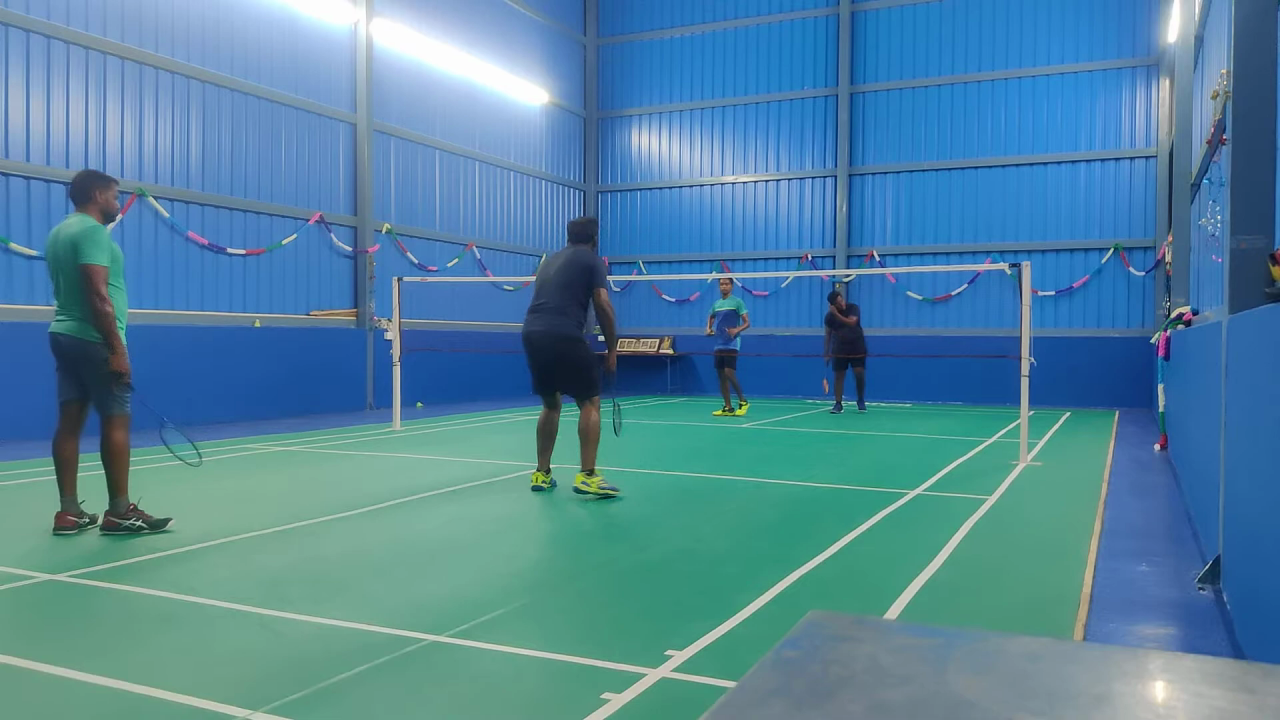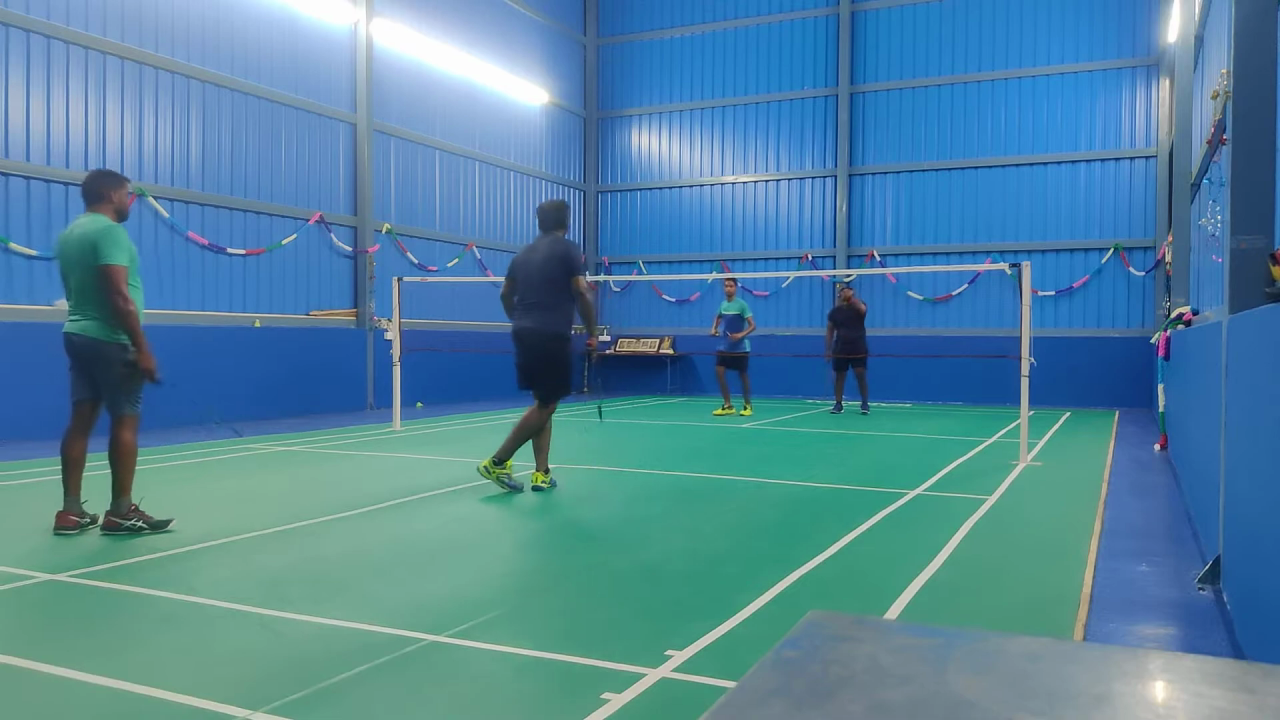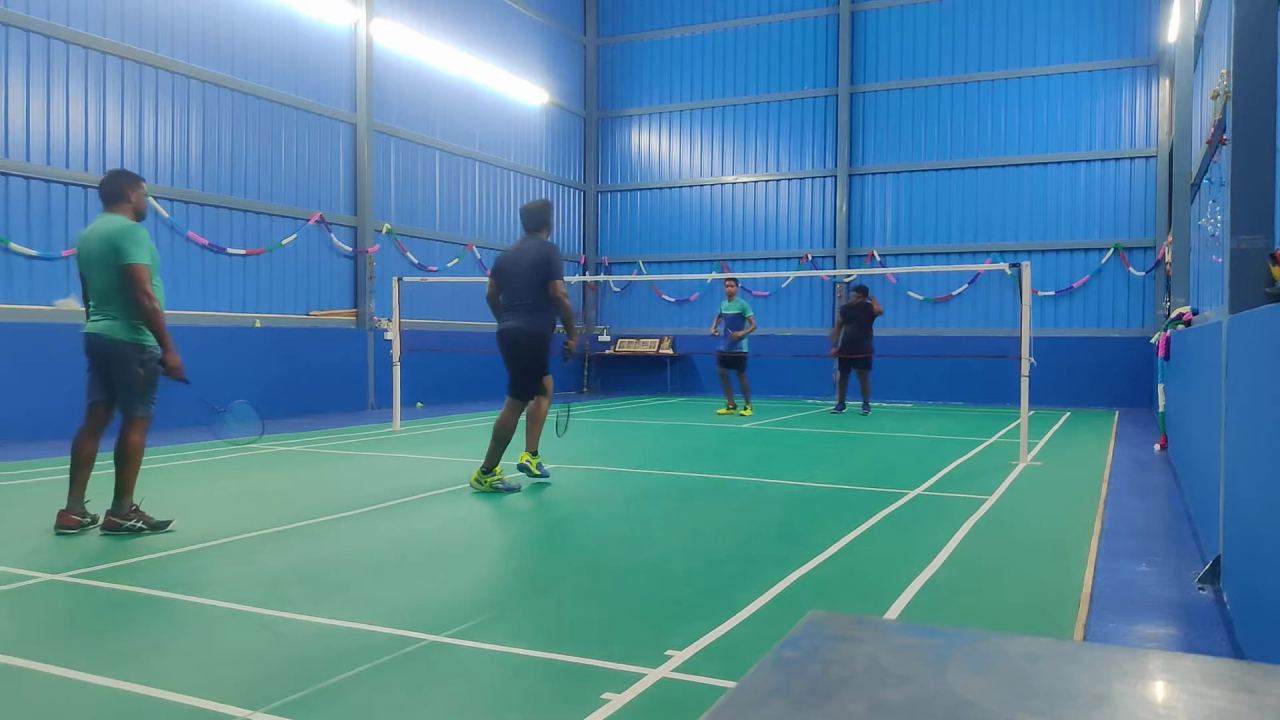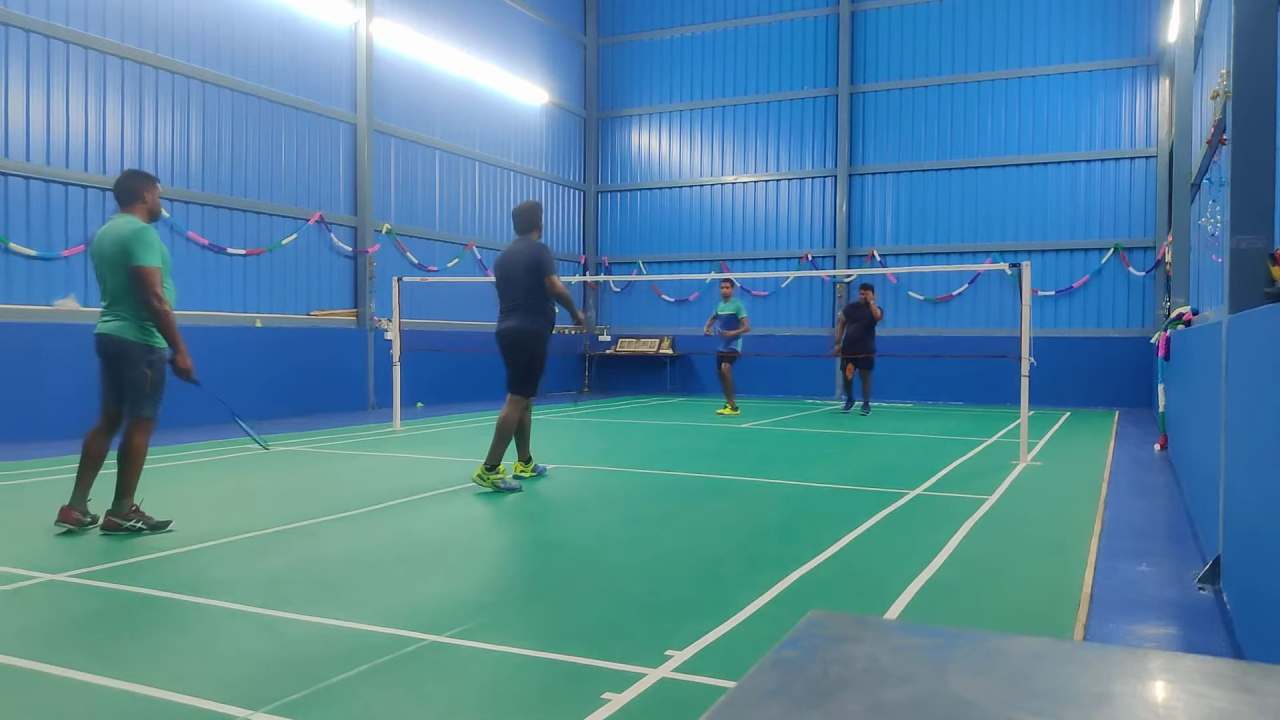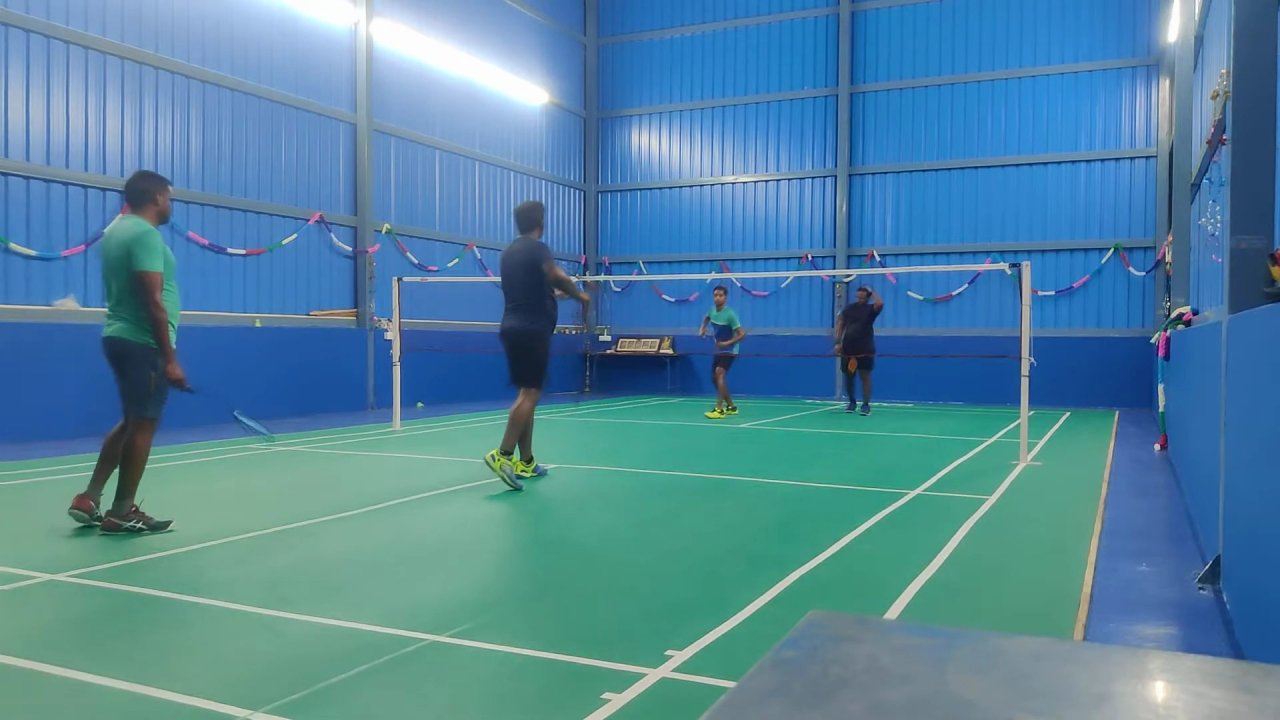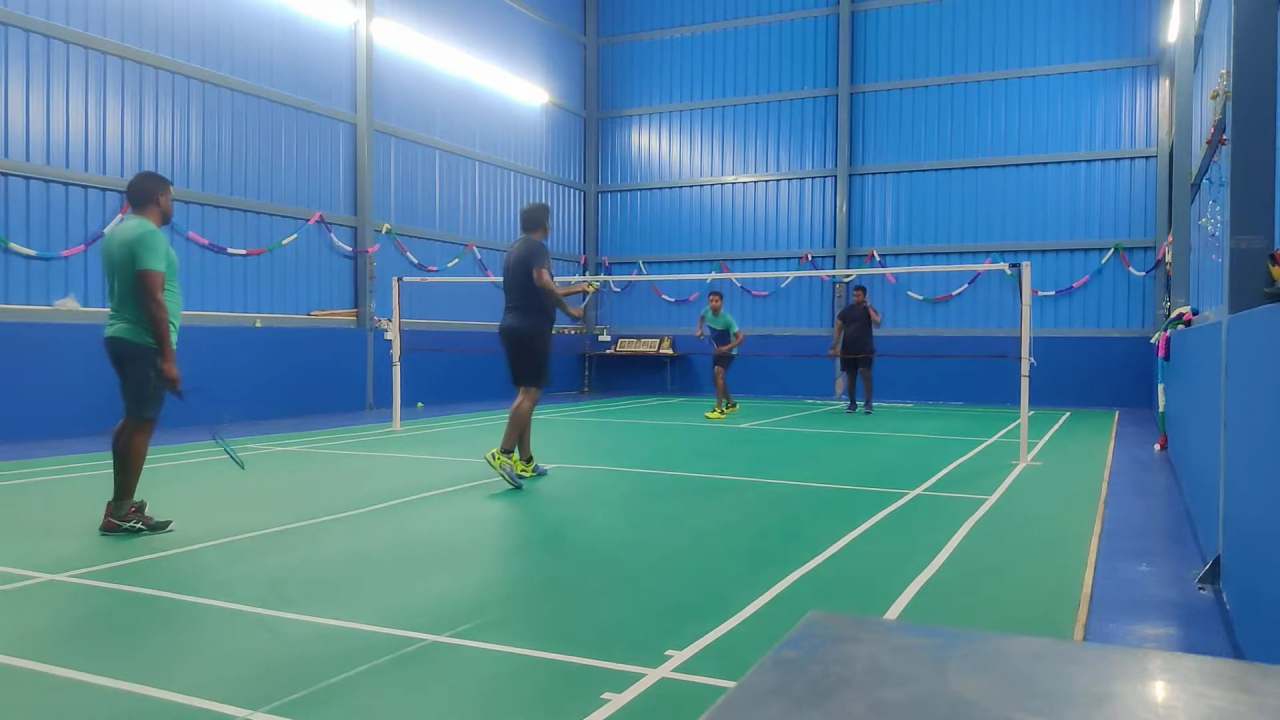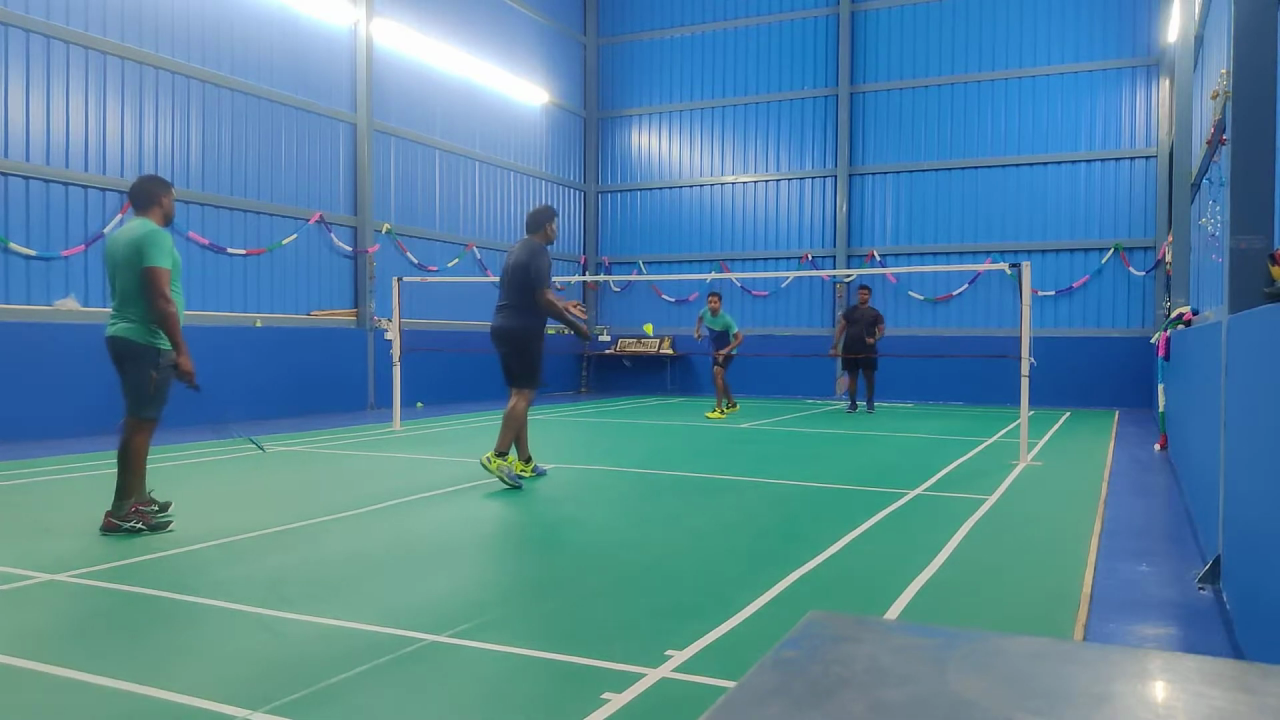
dt=0.3s
person 1, frame 1
left shoulder: (59, 232)
right shoulder: (91, 232)
right elbow: (97, 296)
right wrist: (117, 349)
left hip: (65, 336)
right hip: (93, 341)
left knee: (70, 422)
right knee: (116, 422)
left ankle: (69, 511)
right ankle: (120, 512)
person 1, frame 2
left shoulder: (70, 233)
right shoulder: (109, 231)
right elbow: (119, 296)
right wrist: (143, 348)
left hip: (79, 335)
right hip: (110, 342)
left knee: (81, 421)
right knee: (126, 422)
left ankle: (71, 511)
right ankle: (121, 512)
person 1, frame 3
left shoulder: (88, 234)
right shoulder: (130, 231)
right elbow: (143, 295)
right wrist: (168, 347)
left hip: (99, 336)
right hip: (131, 341)
left knee: (94, 421)
right knee: (135, 423)
left ankle: (74, 510)
right ankle: (121, 512)
person 1, frame 4
left shoulder: (104, 233)
right shoulder: (141, 232)
right elbow: (154, 298)
right wrist: (179, 349)
left hip: (110, 335)
right hip: (140, 342)
left knee: (108, 420)
right knee: (140, 424)
left ankle: (76, 507)
right ankle: (121, 512)
person 1, frame 5
left shoulder: (116, 232)
right shoulder: (146, 235)
right elbow: (153, 302)
right wrist: (170, 357)
left hip: (120, 337)
right hip: (144, 344)
left knee: (130, 422)
right knee: (143, 425)
left ankle: (89, 497)
right ankle: (121, 513)
person 1, frame 6
left shoulder: (117, 233)
right shoulder: (150, 235)
right elbow: (154, 300)
right wrist: (168, 356)
left hip: (122, 337)
right hip: (144, 343)
left knee: (132, 420)
right knee: (141, 425)
left ankle: (120, 502)
right ankle: (121, 513)
person 1, frame 7
left shoulder: (118, 237)
right shoulder: (155, 236)
right elbow: (161, 299)
right wrist: (181, 352)
left hip: (122, 335)
right hip: (148, 342)
left knee: (136, 421)
right knee: (141, 424)
left ankle: (139, 498)
right ankle: (121, 513)
person 2, frame 1
left shoulder: (550, 261)
right shoulder: (591, 260)
right elbow: (603, 306)
right wrist: (612, 350)
left hip: (532, 334)
right hip: (563, 336)
left knee: (551, 405)
right knee: (590, 402)
left ankle: (542, 473)
right ankle: (588, 476)
person 2, frame 2
left shoulder: (524, 254)
right shoulder: (568, 249)
left elbow: (506, 295)
right elbow: (582, 294)
right wrist: (592, 333)
left hip: (523, 332)
right hip: (551, 335)
left knee: (542, 402)
right knee: (546, 405)
left ankle: (541, 473)
right ankle: (498, 462)
person 2, frame 3
left shoulder: (506, 255)
right shoulder: (549, 251)
left elbow: (491, 296)
right elbow: (559, 295)
right wrist: (571, 334)
left hip: (509, 331)
right hip: (533, 334)
left knee: (545, 386)
right knee: (516, 402)
left ankle: (531, 457)
right ankle: (486, 473)
person 2, frame 4
left shoulder: (503, 257)
right shoulder: (539, 251)
right elbow: (555, 288)
right wrist: (575, 313)
left hip: (508, 330)
right hip: (530, 333)
left knee: (525, 397)
right knee: (518, 400)
left ankle: (525, 463)
right ankle: (490, 469)
person 2, frame 5
left shoulder: (510, 252)
right shoulder: (537, 248)
right elbow: (556, 275)
left wrist: (559, 293)
right wrist: (578, 294)
left hip: (514, 328)
right hip: (532, 330)
left knee: (528, 394)
right knee: (529, 394)
left ankle: (525, 462)
right ankle: (503, 455)
person 2, frame 6
left shoulder: (516, 249)
right shoulder: (536, 248)
right elbow: (543, 283)
left wrist: (576, 289)
right wrist: (567, 309)
left hip: (514, 327)
right hip: (531, 329)
left knee: (526, 393)
right knee: (529, 393)
left ankle: (525, 462)
right ankle: (504, 453)
person 2, frame 7
left shoulder: (518, 251)
right shoulder: (539, 253)
right elbow: (545, 298)
left wrist: (564, 306)
right wrist: (575, 324)
left hip: (504, 327)
right hip: (522, 330)
left knee: (519, 394)
right knee: (523, 394)
left ankle: (523, 462)
right ankle: (498, 457)
